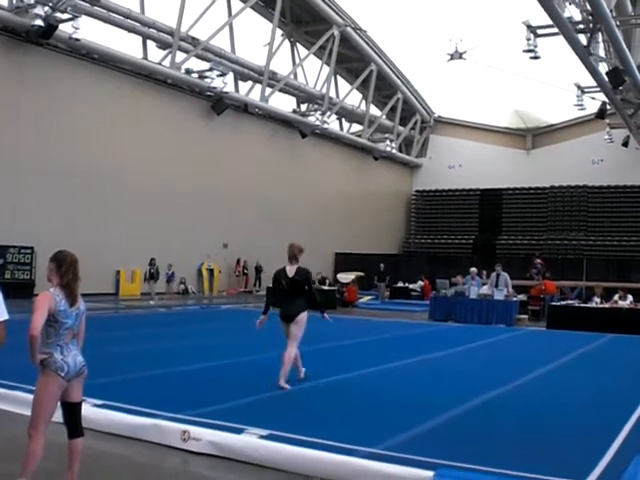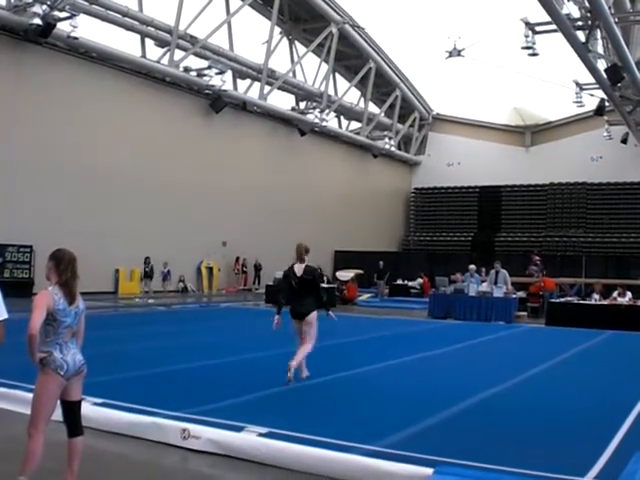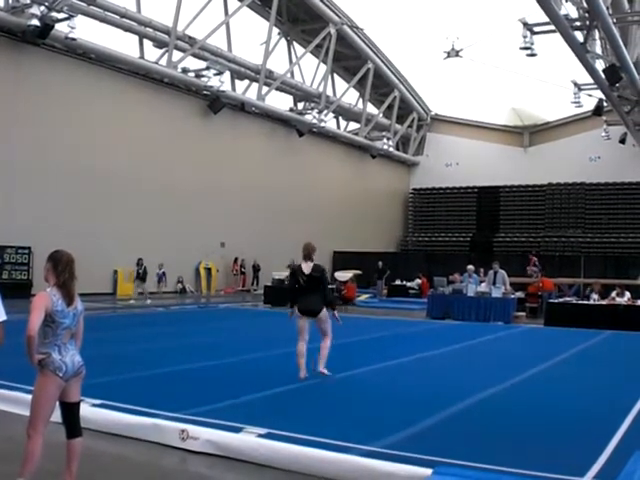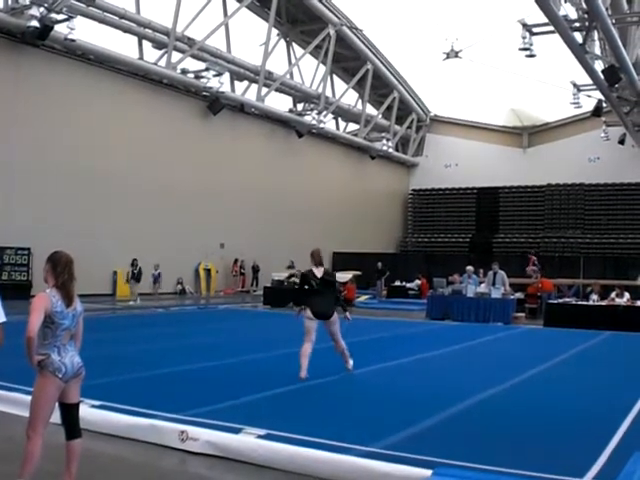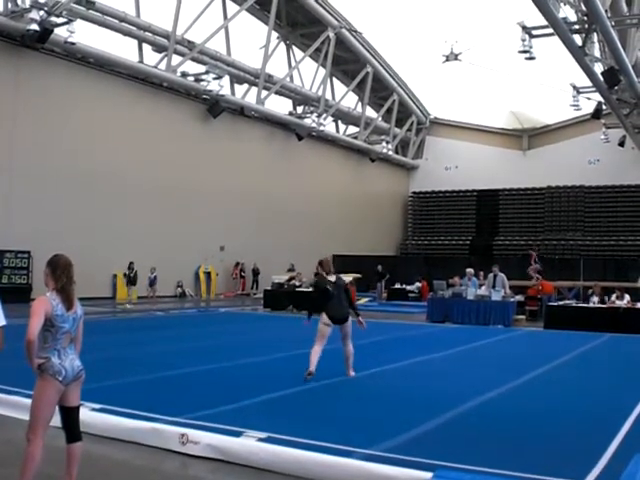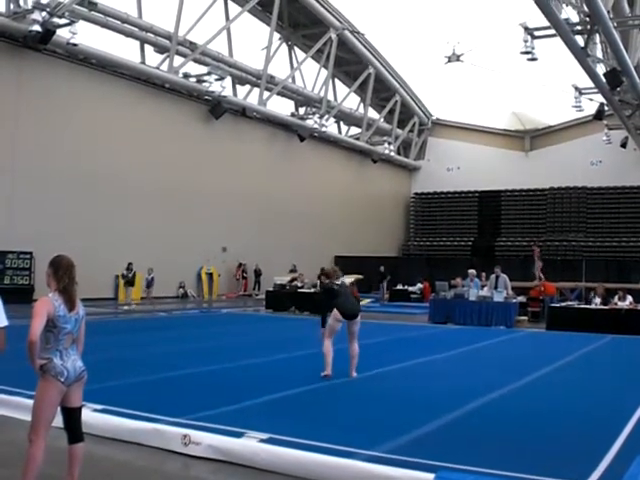
dt=0.2s
person 1, frame 1
left shoulder: (47, 297)
right shoulder: (79, 299)
left elbow: (35, 332)
left wrist: (35, 356)
right wrist: (71, 356)
left hip: (56, 366)
right hip: (76, 363)
left knee: (36, 431)
right knee: (75, 425)
person 1, frame 2
left shoulder: (45, 296)
right shoulder: (78, 298)
left elbow: (33, 330)
left wrist: (34, 355)
right wrist: (70, 355)
left hip: (55, 365)
right hip: (76, 361)
left knee: (36, 429)
right knee: (74, 424)
person 1, frame 3
left shoulder: (44, 297)
right shoulder: (76, 299)
left elbow: (32, 332)
left wrist: (32, 356)
right wrist: (70, 357)
left hip: (53, 366)
right hip: (75, 363)
left knee: (35, 431)
right knee: (73, 425)
person 1, frame 4
left shoulder: (43, 298)
right shoulder: (76, 300)
left elbow: (31, 333)
left wrist: (32, 357)
right wrist: (69, 358)
left hip: (53, 367)
right hip: (74, 364)
left knee: (35, 432)
right knee: (72, 426)
person 1, frame 5
left shoulder: (43, 302)
right shoulder: (76, 304)
left elbow: (31, 337)
left wrist: (32, 361)
right wrist: (69, 361)
left hip: (53, 371)
right hip: (74, 367)
left knee: (35, 435)
right knee: (73, 429)
person 1, frame 6
left shoulder: (45, 303)
right shoulder: (78, 304)
left elbow: (33, 337)
left wrist: (34, 361)
right wrist: (71, 362)
left hip: (55, 371)
right hip: (76, 368)
left knee: (37, 436)
right knee: (75, 430)
person 2, frame 1
left shoulder: (279, 273)
right shoulder: (305, 272)
left elbow: (272, 295)
right elbow: (312, 294)
left wrist: (264, 314)
right wrist: (322, 312)
left hip: (284, 312)
right hip: (299, 312)
left knee: (292, 343)
right knee: (292, 346)
left ankle: (300, 371)
right ankle: (282, 380)
person 2, frame 2
left shoulder: (288, 272)
right shoulder: (313, 271)
left elbow: (283, 294)
right elbow: (319, 293)
left wrist: (278, 314)
right wrist: (328, 310)
left hip: (295, 310)
right hip: (309, 310)
left knee: (301, 341)
right knee: (308, 343)
left ankle: (303, 371)
right ankle: (293, 364)
person 2, frame 3
left shoulder: (295, 270)
right shoulder: (320, 269)
left elbow: (291, 291)
right elbow: (326, 291)
left wrist: (292, 306)
right wrist: (333, 309)
left hip: (302, 308)
right hip: (318, 307)
left knee: (302, 340)
right knee: (327, 337)
left ankle: (302, 371)
right ankle: (321, 366)
person 2, frame 4
left shoulder: (305, 275)
right shoulder: (330, 274)
left elbow: (301, 293)
right elbow: (338, 293)
left wrist: (301, 306)
right wrist: (345, 311)
left hip: (312, 311)
right hip: (329, 311)
left knee: (308, 342)
right knee: (337, 339)
left ankle: (303, 372)
right ankle: (348, 364)
person 2, frame 5
left shoulder: (318, 282)
right shoulder: (340, 279)
right elbow: (350, 298)
left wrist: (309, 317)
right wrist: (358, 315)
left hip: (329, 315)
right hip: (344, 315)
left knee: (318, 344)
right knee: (347, 342)
left ankle: (311, 368)
right ankle: (350, 371)
person 2, frame 6
left shoulder: (326, 285)
right shoulder: (344, 285)
left elbow: (325, 306)
left wrist: (323, 326)
left hip: (340, 311)
right hip: (354, 311)
left knee: (328, 339)
right knee: (353, 341)
left ankle: (328, 370)
right ankle: (353, 371)
